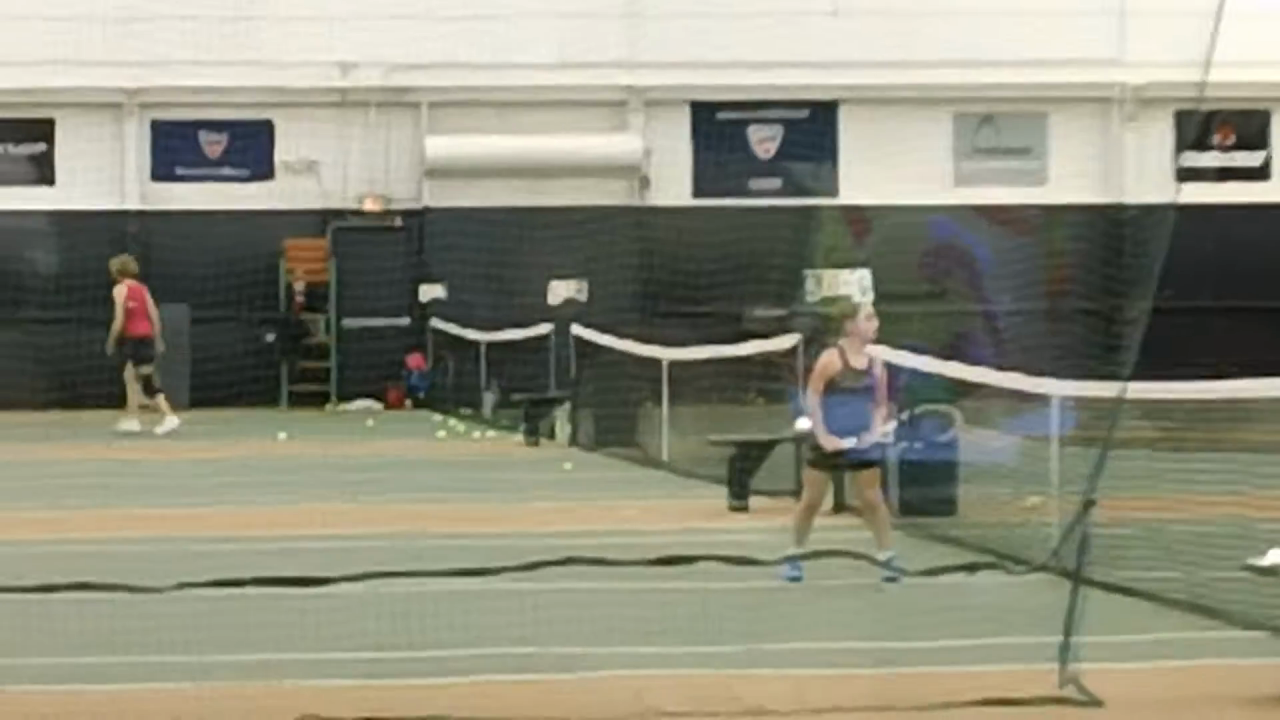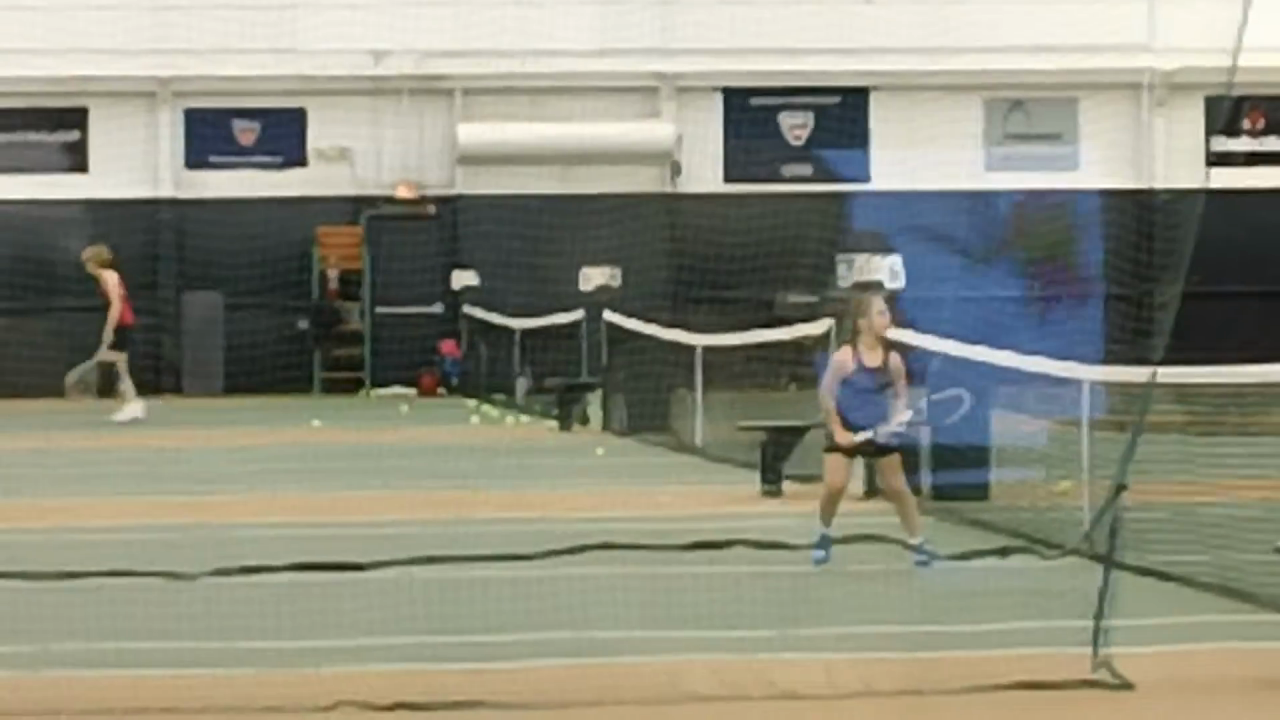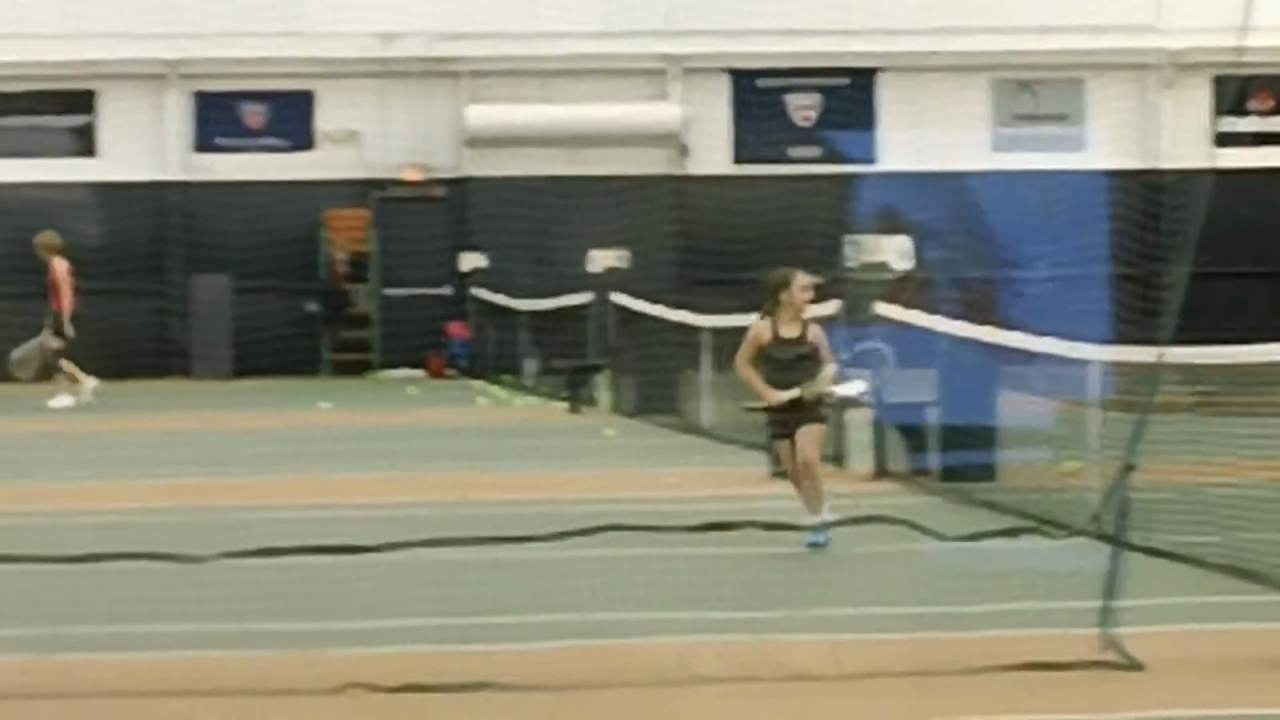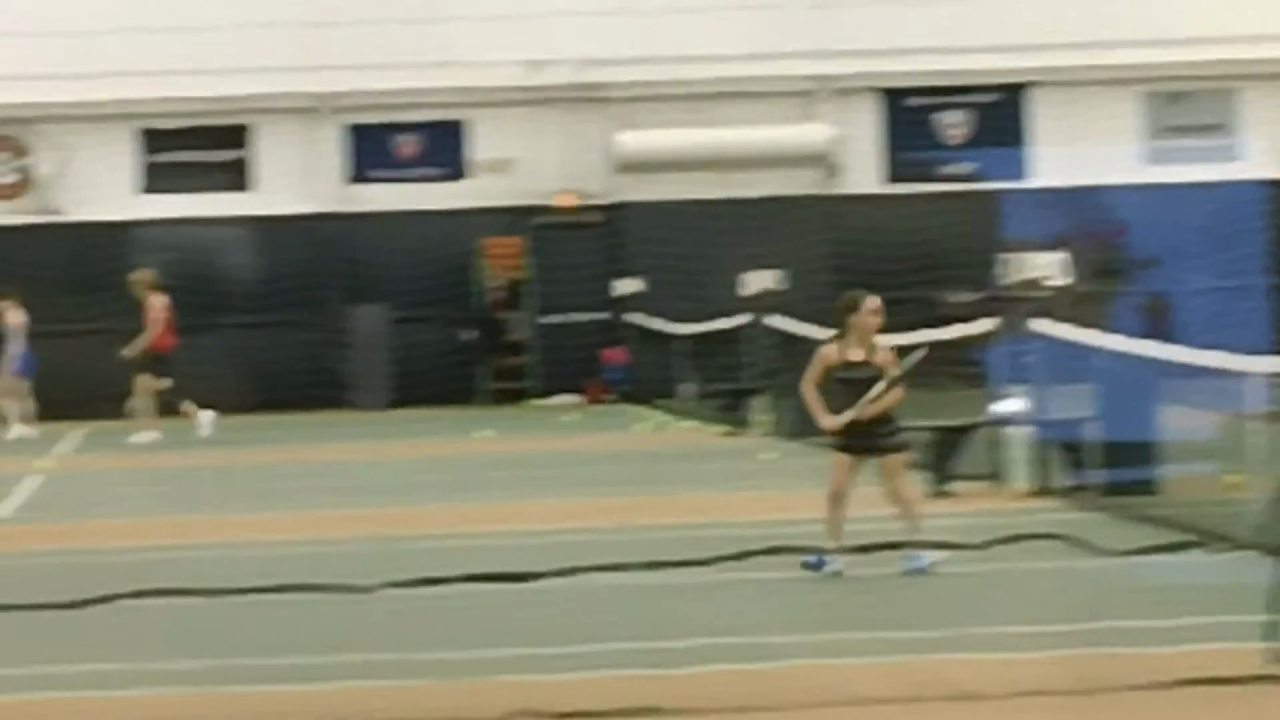
dt=0.4s
person 1, frame 1
left shoulder: (876, 365)
right shoulder: (830, 359)
left elbow: (881, 404)
right elbow: (811, 399)
left wrist: (876, 430)
right wrist: (822, 435)
left hip: (863, 442)
right hip: (829, 441)
left knee: (873, 500)
right knee: (811, 501)
left ankle: (886, 557)
right ankle: (794, 556)
person 1, frame 2
left shoulder: (893, 360)
right shoulder: (843, 357)
left elbow: (901, 396)
right elbow: (826, 396)
left wrist: (895, 422)
right wrist: (837, 430)
left hip: (879, 432)
right hip: (846, 433)
left knee: (896, 488)
right knee: (834, 486)
left ankle: (918, 543)
right ankle: (824, 536)
person 1, frame 3
left shoulder: (813, 332)
right shoulder: (761, 330)
left elbow: (830, 365)
right elbow: (742, 364)
left wrist: (822, 382)
right wrist: (767, 392)
left hip: (809, 406)
right hip: (780, 410)
left knee: (808, 460)
right knee: (793, 468)
left ankle: (820, 519)
right ankle: (819, 518)
person 1, frame 4
left shoulder: (881, 352)
right shoulder: (828, 352)
left elbow: (897, 391)
right elbow: (808, 386)
left wrist: (874, 407)
right wrist: (823, 417)
left hip: (882, 428)
right hip: (849, 432)
left knee: (897, 488)
right knee: (837, 490)
left ankle: (919, 549)
right ankle: (831, 555)
